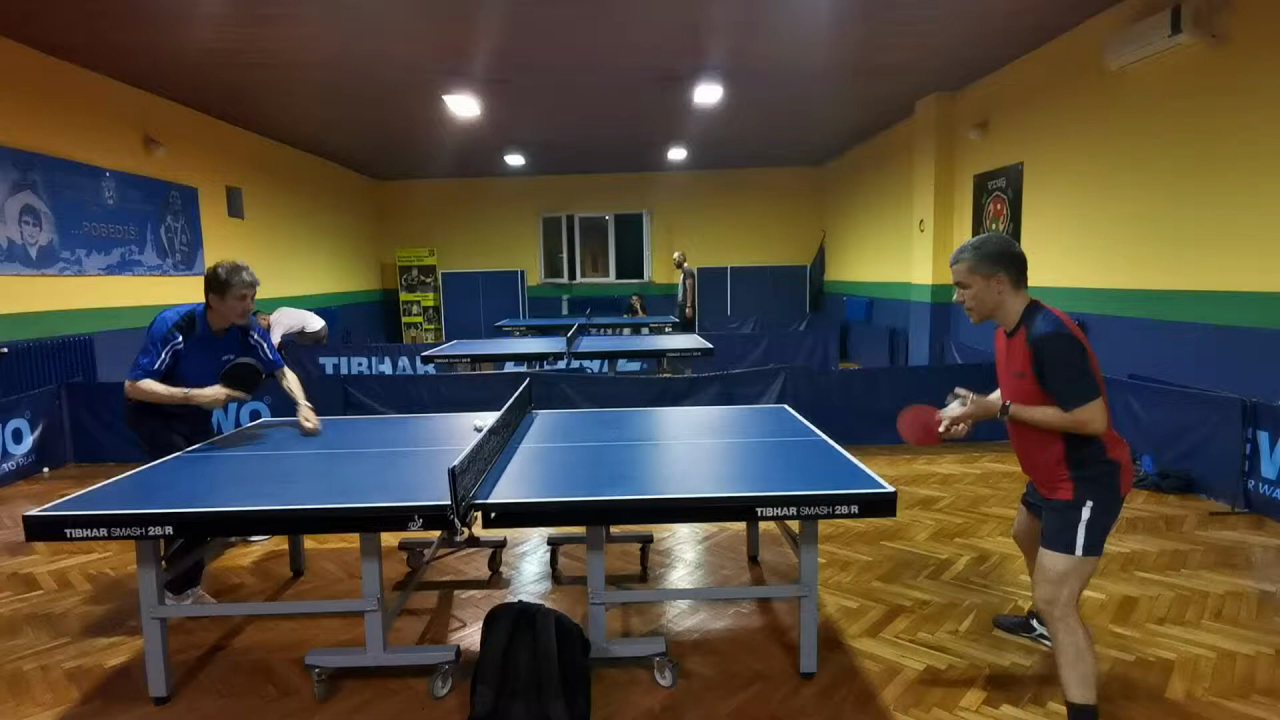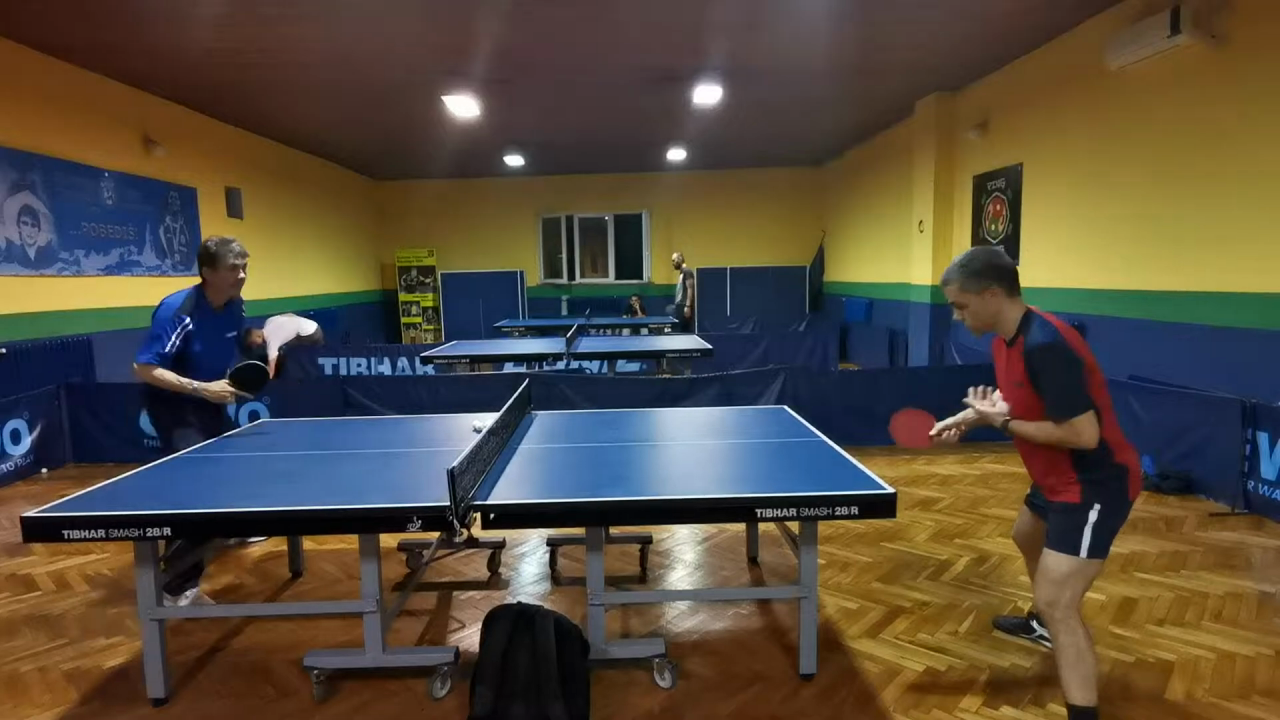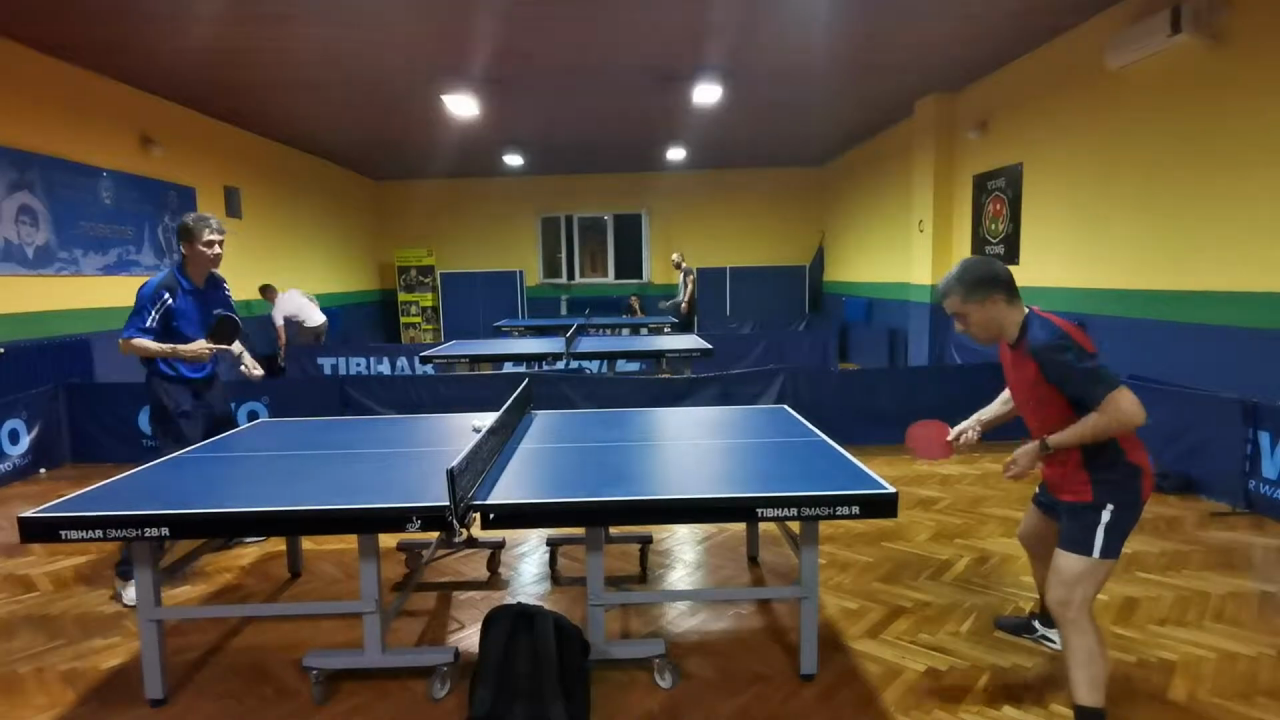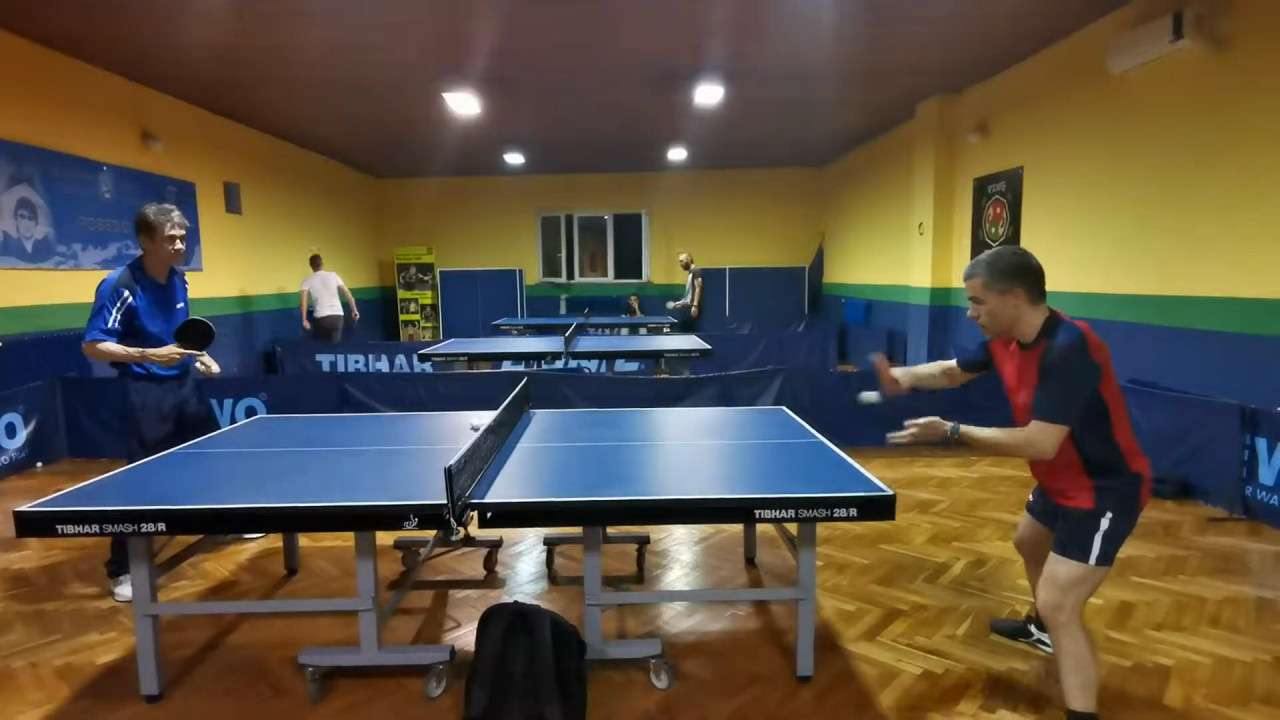
dt=0.4s
person 1, frame 1
left shoulder: (1049, 336)
right shoulder: (1008, 329)
left elbow: (1092, 420)
left wrist: (999, 410)
right wrist: (973, 411)
left hip: (1087, 481)
right hip: (1052, 473)
left knee: (1055, 599)
right knee: (1027, 537)
right ankle: (1041, 622)
person 1, frame 2
left shoulder: (1044, 345)
right shoulder: (1006, 337)
left elbow: (1084, 434)
right elbow: (1014, 398)
left wrist: (1003, 422)
right wrist: (965, 418)
left hip: (1094, 485)
right hip: (1057, 477)
left knee: (1057, 600)
right knee: (1027, 538)
right ankle: (1041, 624)
person 1, frame 3
left shoulder: (1049, 344)
right shoulder: (1012, 340)
left elbow: (1129, 412)
left wrist: (1044, 447)
right wrist: (978, 420)
left hip: (1107, 482)
right hip: (1068, 473)
left knee: (1068, 601)
right knee: (1034, 538)
right ankle: (1046, 623)
person 1, frame 4
left shoulder: (1068, 348)
right shoulder: (1005, 339)
left elbow: (1040, 443)
right elbow: (955, 370)
left wrist: (950, 432)
right wrist: (906, 375)
left hip: (1105, 489)
right hip: (1058, 482)
left knee: (1059, 604)
right knee: (1030, 543)
right ankle: (1041, 627)
person 2, frame 1
left shoulder: (247, 330)
right shoulder: (172, 325)
left elbow: (281, 371)
right elbow: (133, 387)
left wrist: (302, 405)
right wrist: (194, 396)
left hip: (196, 415)
right hip: (154, 415)
right ankle: (181, 588)
person 2, frame 2
left shoulder: (234, 306)
right shoulder: (177, 310)
right elbow: (145, 369)
left wrist: (229, 386)
right wrist: (202, 390)
left hip: (212, 405)
right hip: (174, 409)
right ankle: (179, 588)
person 2, frame 3
left shoulder: (219, 285)
right shoulder: (160, 289)
right elbow: (129, 342)
left wrist: (244, 357)
right wrist: (180, 350)
left hip: (209, 386)
right hip: (173, 392)
right ankle: (130, 571)
person 2, frame 4
left shoulder: (178, 279)
right shoulder: (119, 286)
right elbow: (92, 345)
left wrist: (199, 354)
right wrist: (149, 355)
left hip: (185, 383)
right hip: (146, 391)
right ankle: (122, 569)
